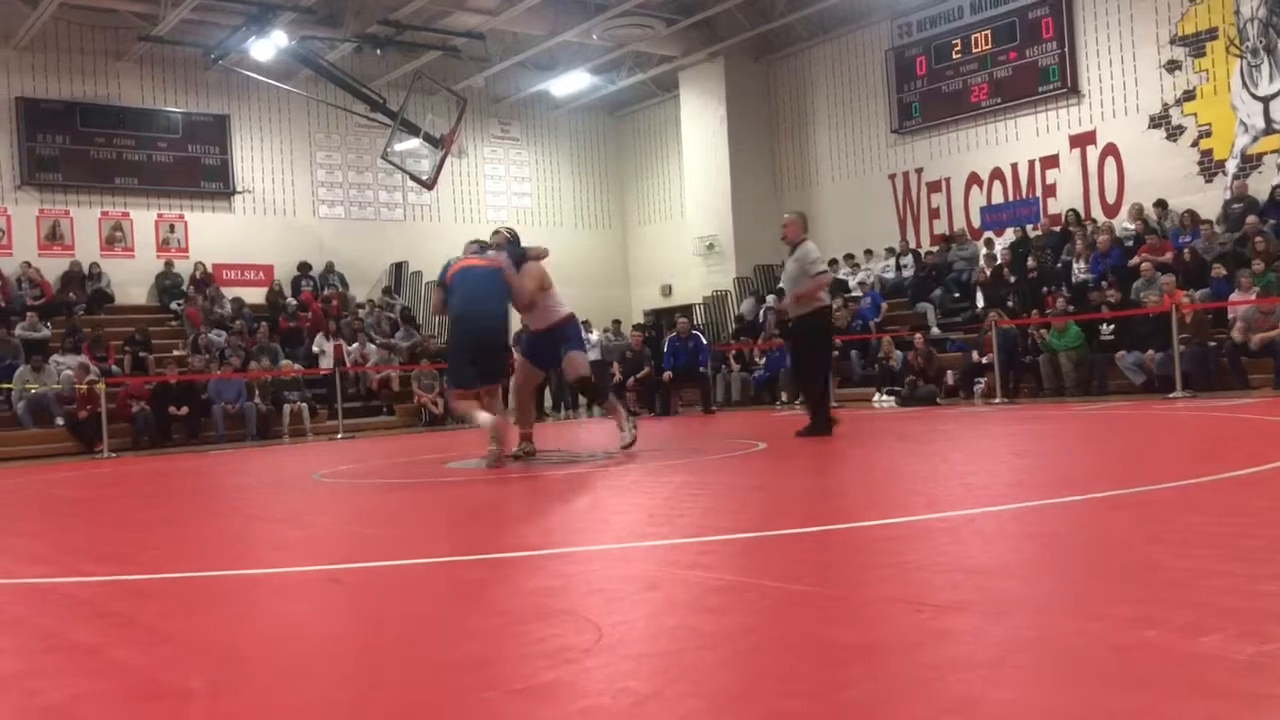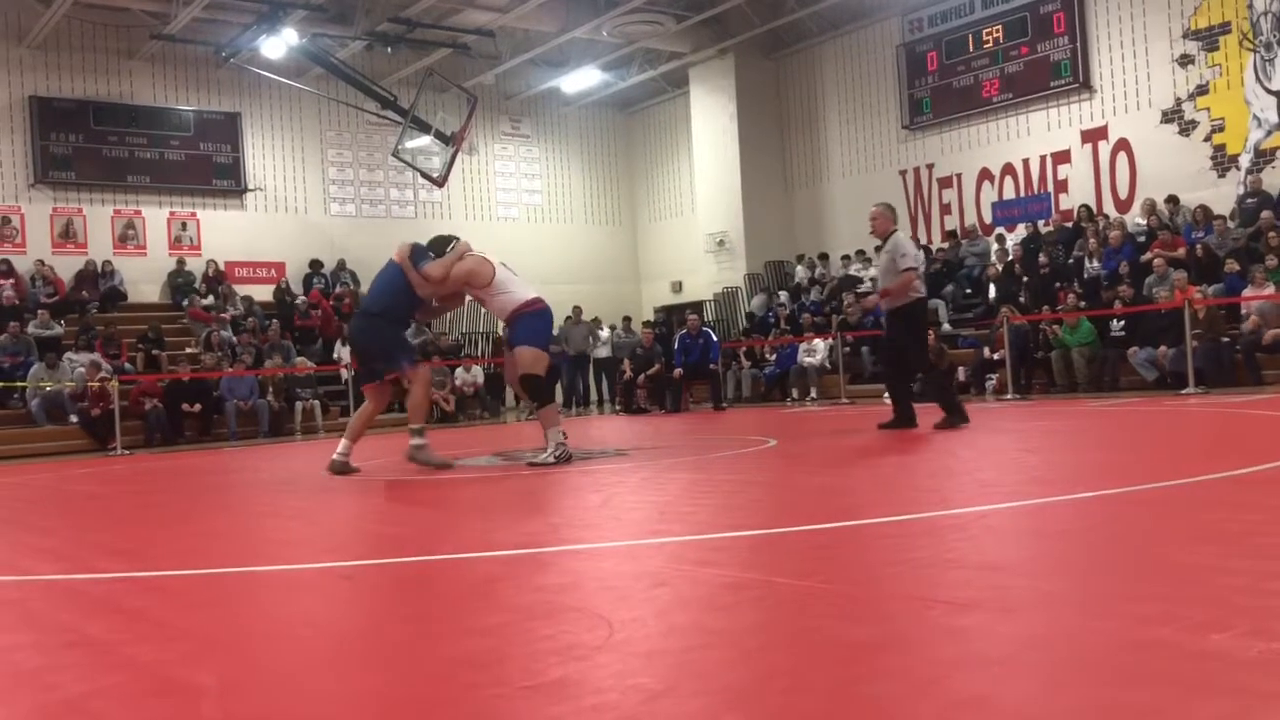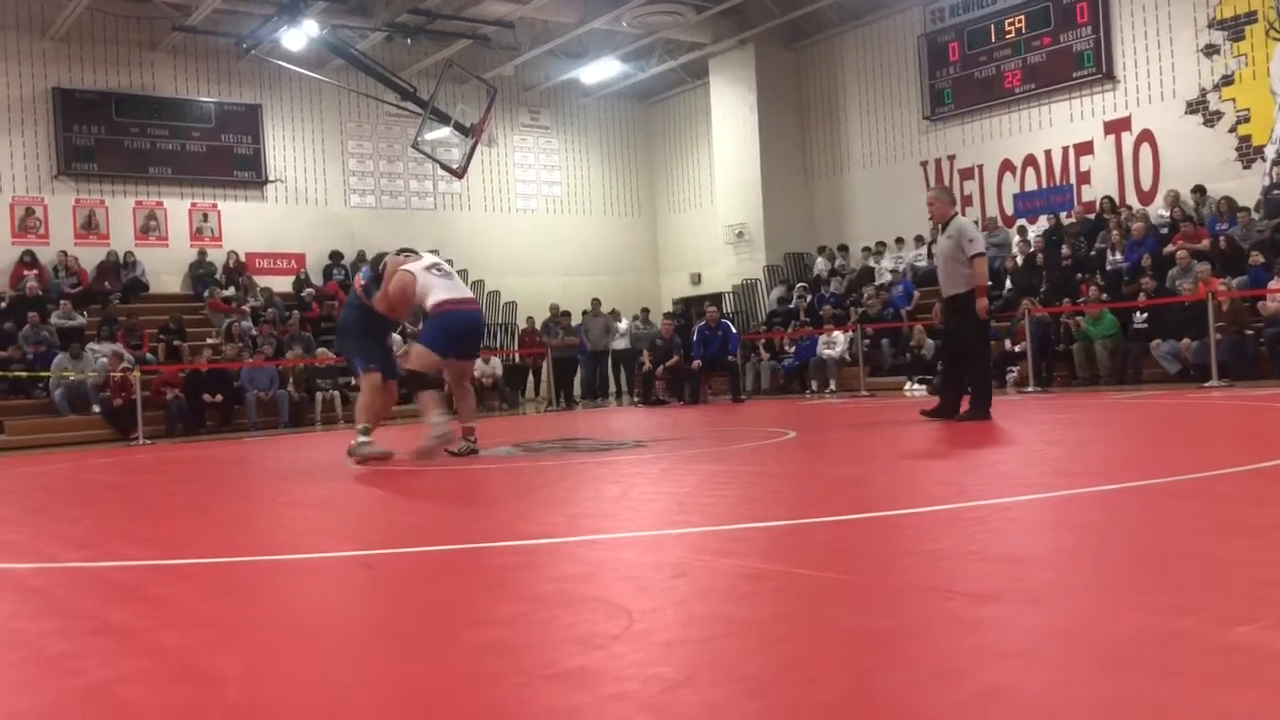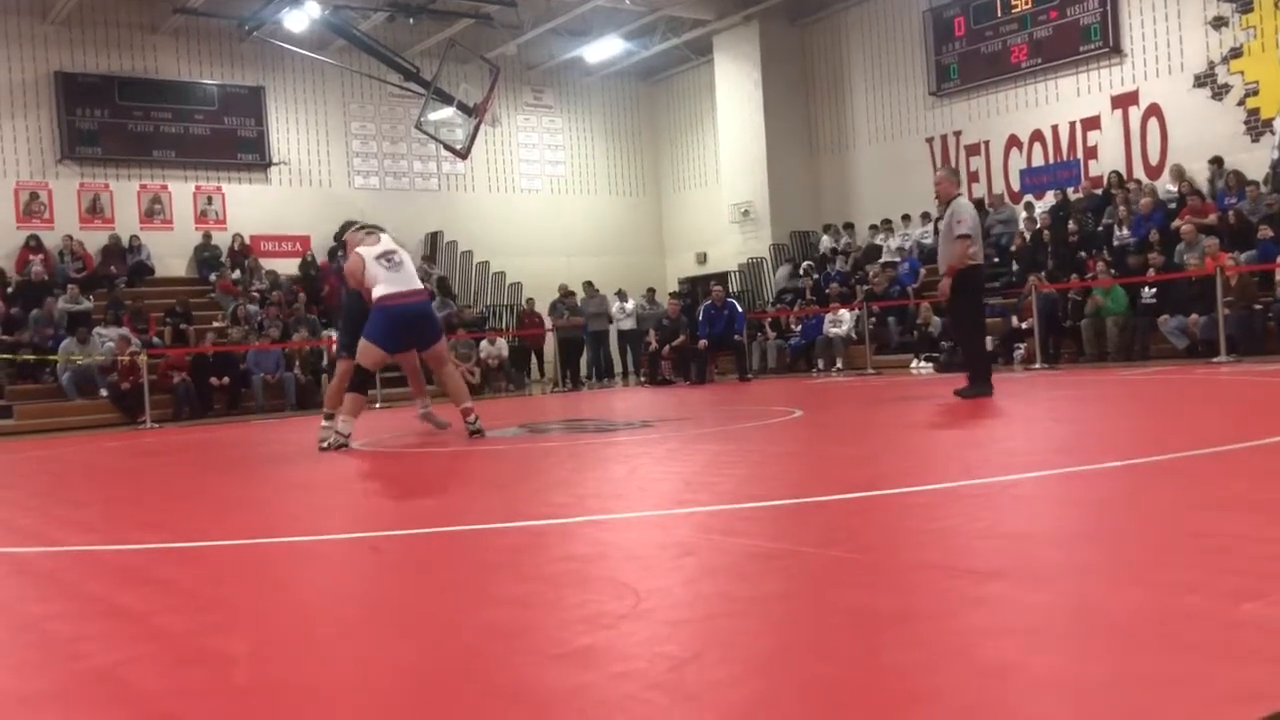
dt=0.7s
person 1, frame 1
left shoulder: (807, 251)
right shoulder: (794, 254)
left elbow: (822, 281)
left wrist: (795, 299)
right wrist: (787, 306)
left hip: (813, 318)
right hip: (802, 319)
left knee: (810, 372)
right knee: (804, 372)
left ankle: (820, 422)
right ankle: (821, 419)
person 1, frame 2
left shoulder: (900, 242)
right shoulder: (888, 246)
left elbow: (909, 277)
left wrist: (880, 295)
right wrist: (882, 299)
left hip: (910, 310)
right hip: (897, 312)
left knee: (921, 363)
right knee: (893, 366)
left ankle: (954, 412)
right ankle: (903, 415)
person 1, frame 3
left shoulder: (963, 227)
right shoulder: (944, 232)
left elbow: (980, 261)
left wrist: (981, 295)
right wrist: (942, 301)
left hip: (969, 299)
right hip: (954, 301)
left knee: (975, 354)
right knee: (951, 354)
left ankle: (980, 407)
right ankle: (948, 405)
person 1, frame 4
left shoulder: (960, 207)
right shoulder: (952, 209)
left elbow: (964, 244)
left wrist: (948, 276)
right wrist: (949, 277)
left hip: (963, 276)
right hip: (965, 277)
left knee: (964, 329)
right knee: (969, 329)
left ankle: (980, 381)
right ankle: (979, 380)
person 2, frame 1
left shoulder: (452, 265)
right shoulder: (503, 257)
left elbow: (437, 307)
left hip: (462, 328)
right hip: (495, 327)
left knee: (459, 398)
right knee: (490, 392)
left ankle: (491, 424)
right ankle: (496, 449)
person 2, frame 2
left shoulder: (412, 258)
right shoulder: (419, 252)
left elbow: (425, 312)
right elbow: (436, 275)
left wrist: (450, 302)
right wrist: (459, 252)
left hip: (367, 327)
right hip: (376, 325)
left knee: (377, 400)
right knee: (420, 375)
left ankle: (340, 457)
right ankle: (418, 446)
person 2, frame 3
right shoulder: (371, 279)
left hip: (378, 336)
right hip: (355, 334)
left knee: (390, 393)
right knee: (372, 381)
left ankle: (360, 441)
right ankle: (363, 442)
person 2, frame 4
right shoulder: (344, 259)
right hip: (355, 319)
left knee: (411, 363)
right knee: (344, 369)
left ankle: (425, 411)
right ankle: (327, 426)
person 3, frame 1
left shoulder: (530, 269)
right shoulder: (512, 271)
left elbow: (522, 300)
left hip: (563, 329)
right hip: (539, 334)
left knee: (581, 383)
right knee: (521, 389)
left ankle: (625, 424)
right ankle: (525, 443)
person 3, frame 2
left shoulder: (466, 266)
right shoulder: (473, 262)
left elbow: (428, 291)
right elbow: (454, 298)
left wrist: (405, 263)
left hip: (531, 316)
right hip: (524, 318)
left knee: (530, 381)
right knee: (515, 380)
left ankle: (559, 447)
right ankle: (555, 434)
person 3, frame 3
left shoulder: (399, 279)
right shoulder: (430, 258)
left elbow: (398, 314)
left hip: (446, 317)
right hip: (473, 314)
left knee: (415, 376)
right knee: (460, 380)
left ankle: (439, 427)
right ankle: (469, 439)
person 3, frame 4
left shoulder: (354, 262)
right shoulder: (390, 239)
left elbow: (366, 293)
left hip: (389, 309)
right hip: (421, 303)
left knee: (362, 374)
right knee: (444, 366)
left ankle: (341, 435)
right ankle: (472, 421)
